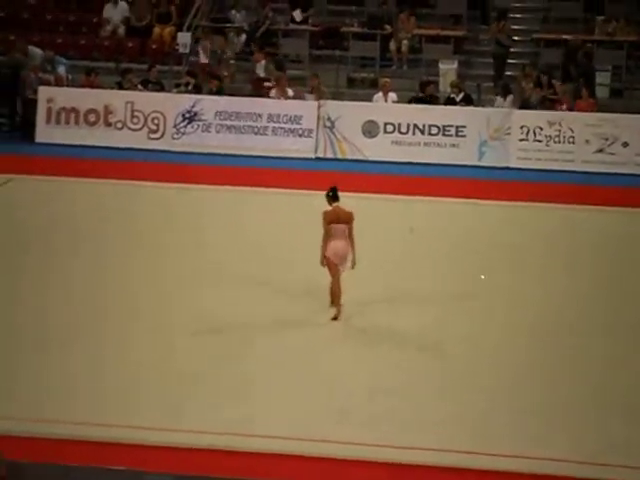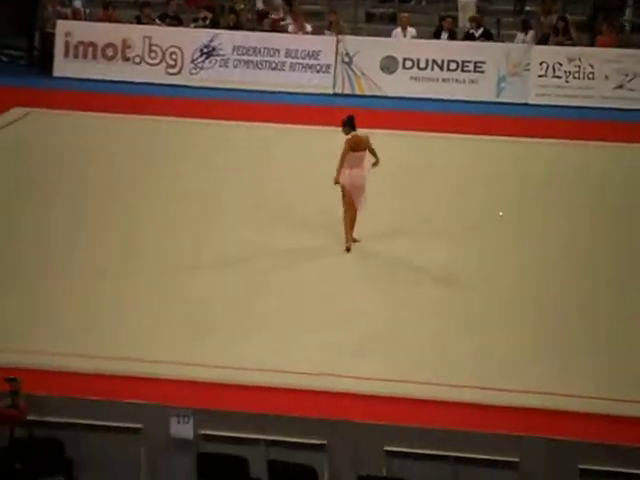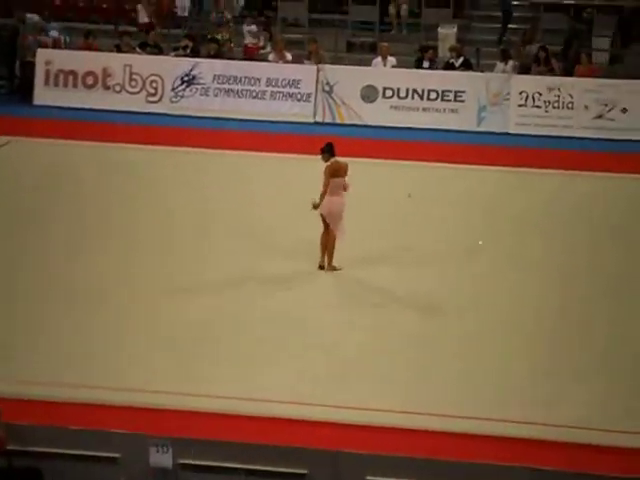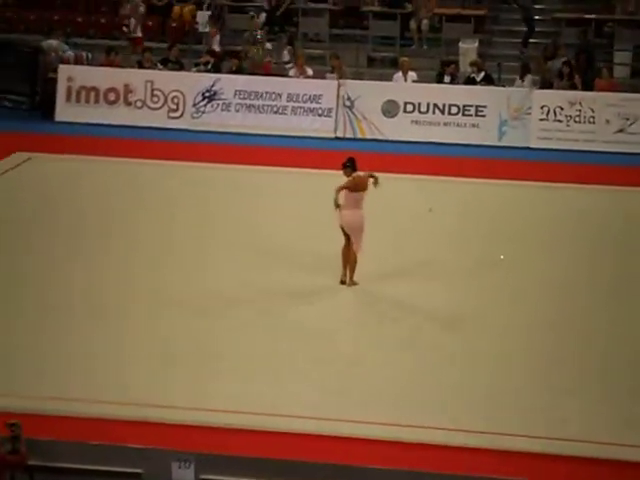
dt=0.4s
person 1, frame 1
left shoulder: (326, 214)
right shoulder: (349, 214)
left elbow: (326, 235)
right elbow: (350, 236)
left wrist: (322, 254)
right wrist: (354, 255)
left hip: (331, 247)
right hip: (343, 247)
left knee: (335, 279)
right knee: (335, 276)
left ankle: (338, 309)
right ankle: (334, 301)
person 1, frame 2
left shoulder: (349, 141)
right shoulder: (366, 139)
left elbow: (342, 159)
right elbow: (371, 149)
left wrist: (337, 175)
right wrist: (376, 160)
left hip: (347, 174)
right hip: (359, 175)
left knee: (347, 208)
right knee: (354, 207)
left ankle: (348, 239)
right ankle: (350, 236)
person 1, frame 3
left shoulder: (329, 168)
right shoulder: (345, 165)
left elbow: (326, 187)
left wrist: (319, 202)
left hip: (328, 201)
right hip: (338, 202)
left knee: (326, 230)
right knee: (333, 233)
left ankle: (322, 260)
right ankle: (329, 264)
person 1, frame 4
left shoulder: (351, 182)
right shoulder: (365, 178)
left elbow: (339, 188)
left wrist: (336, 199)
right wrist: (375, 178)
left hip: (345, 215)
right hip: (356, 216)
left knee: (347, 243)
right knee: (354, 248)
left ankle: (344, 274)
right ankle: (350, 279)
